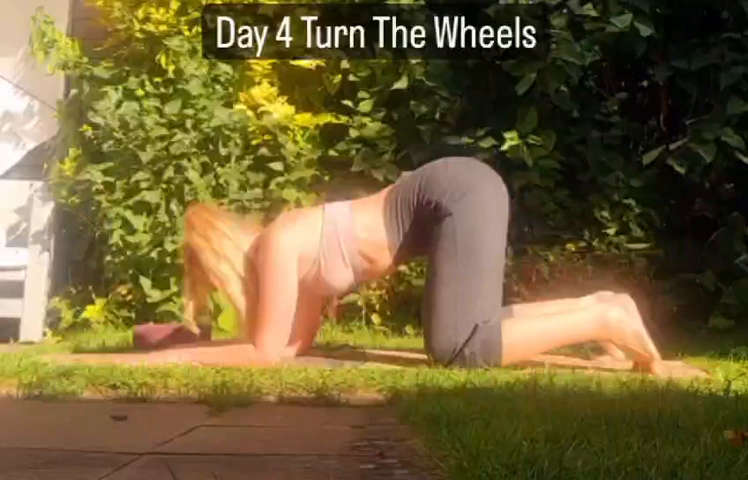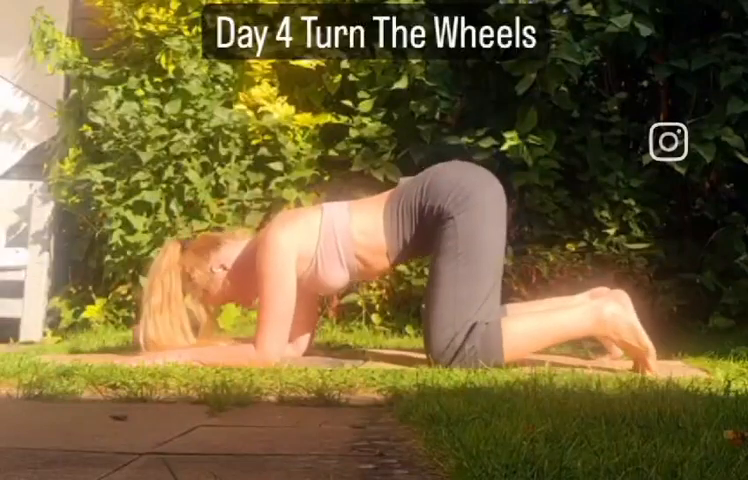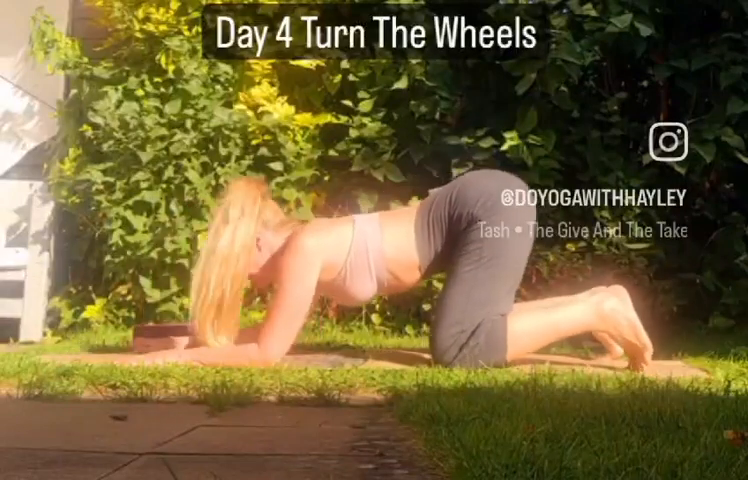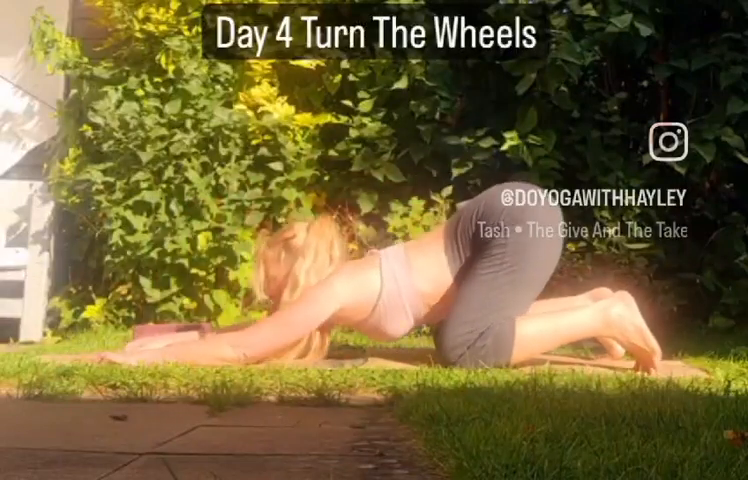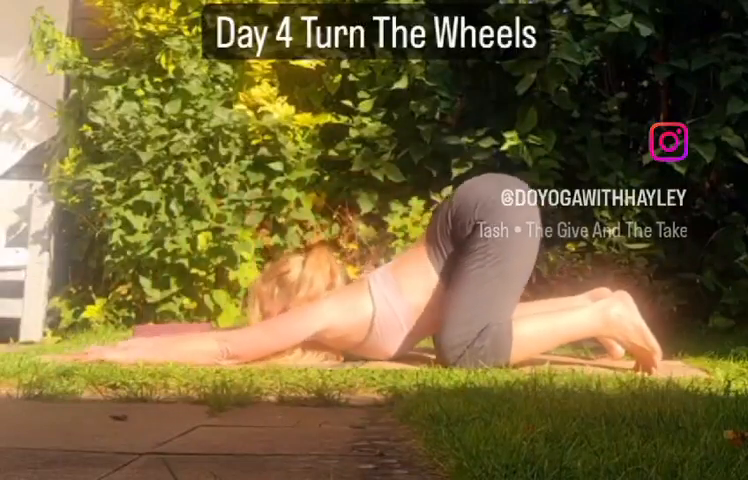
dt=0.7s
person 1, frame 1
left shoulder: (277, 248)
right shoulder: (296, 255)
left elbow: (267, 353)
right elbow: (293, 344)
left wrist: (186, 357)
right wrist: (188, 339)
left hip: (459, 192)
right hip: (459, 191)
left knee: (457, 348)
right knee: (467, 325)
left ankle: (606, 320)
right ankle: (593, 304)
person 1, frame 2
left shoulder: (274, 248)
right shoulder: (293, 258)
left elbow: (266, 354)
right elbow: (293, 347)
left wrist: (184, 355)
right wrist: (206, 341)
left hip: (459, 196)
right hip: (458, 194)
left knee: (453, 348)
right knee: (467, 324)
left ankle: (600, 317)
right ankle: (590, 300)
person 1, frame 3
left shoulder: (301, 249)
right shoulder: (304, 245)
left elbow: (267, 353)
right elbow: (268, 332)
left wrist: (182, 357)
right wrist: (189, 340)
left hip: (489, 207)
right hip: (485, 204)
left knee: (458, 347)
right knee: (475, 325)
left ankle: (599, 312)
right ankle: (594, 300)
person 1, frame 4
left shoulder: (331, 290)
right shoulder: (341, 287)
left elbow: (238, 350)
right elbow: (251, 334)
left wrist: (150, 358)
right wrist: (172, 340)
left hip: (518, 219)
right hip: (508, 219)
left knee: (465, 348)
right knee: (478, 327)
left ankle: (603, 317)
right ankle: (597, 301)
person 1, frame 5
left shoulder: (327, 315)
right shoulder: (337, 312)
left elbow: (227, 349)
right elbow: (233, 333)
left wrist: (130, 356)
right wrist: (149, 339)
left hip: (495, 209)
right hip: (486, 211)
left knee: (465, 348)
right knee: (480, 324)
left ankle: (602, 317)
right ankle: (593, 301)
